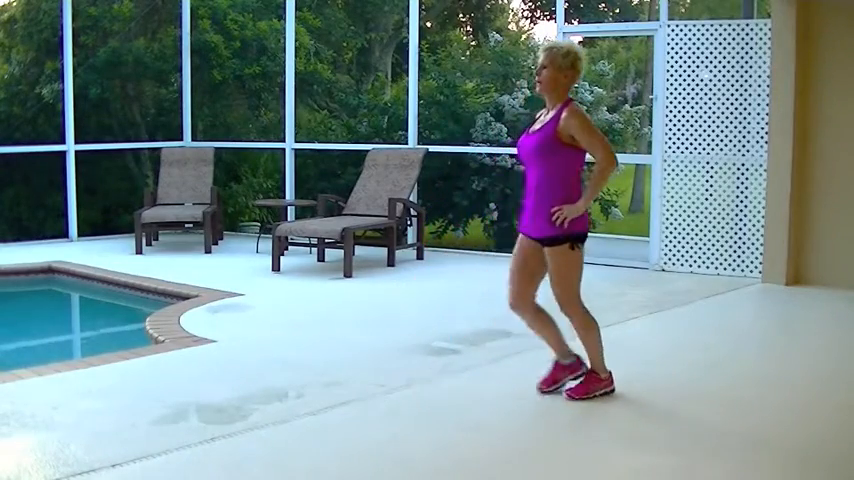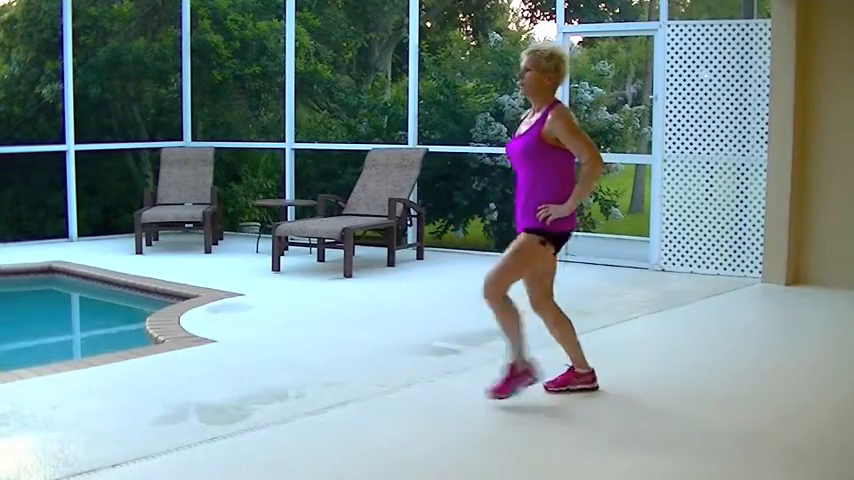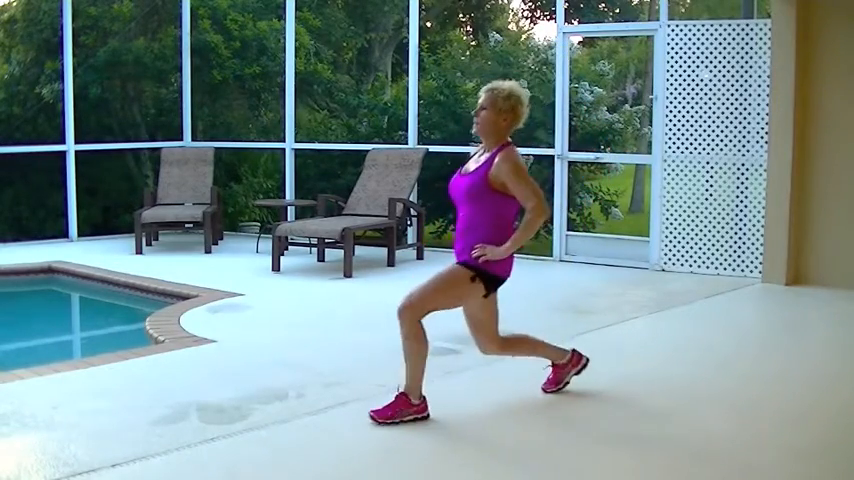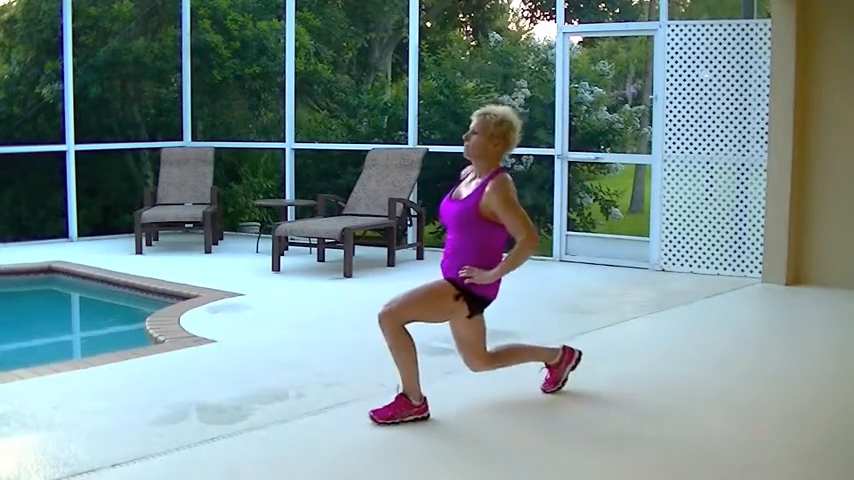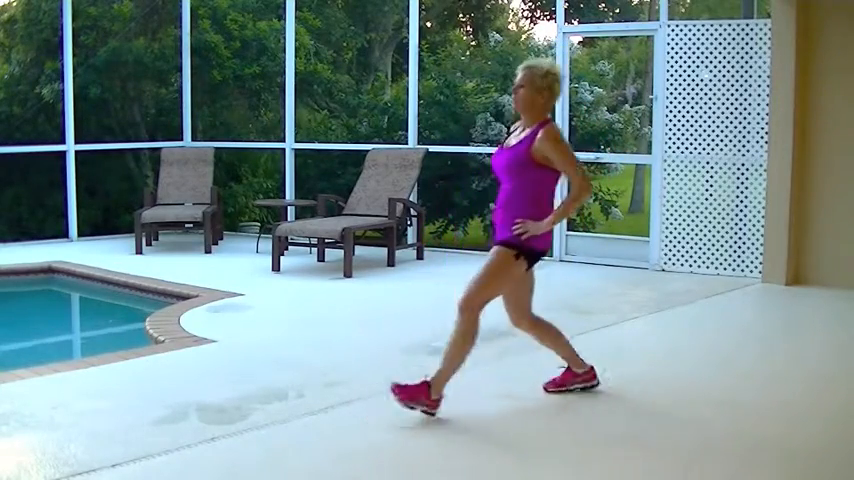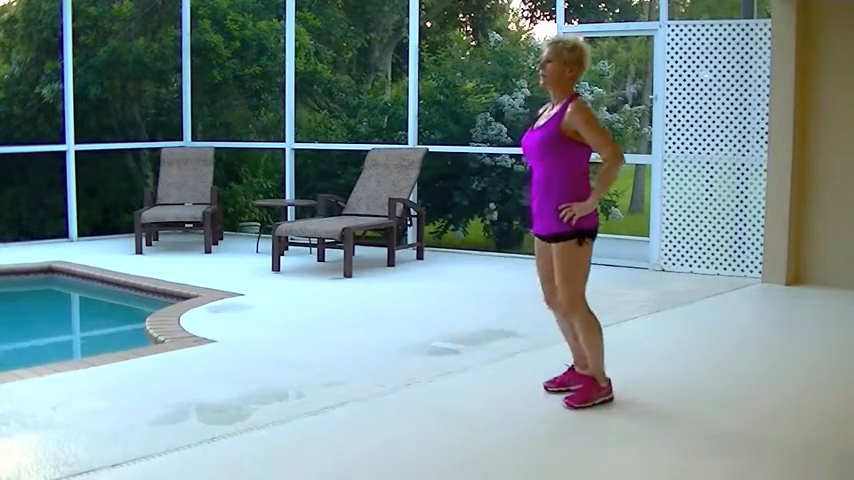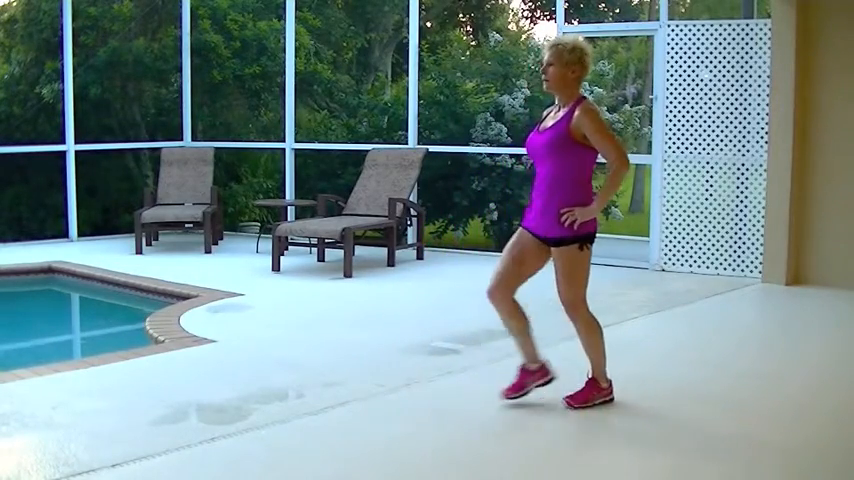
dt=0.4s
person 1, frame 1
left shoulder: (571, 115)
right shoulder: (543, 115)
left elbow: (607, 160)
left wrist: (581, 205)
left hip: (561, 226)
right hip: (532, 223)
left knee: (568, 304)
right knee: (519, 301)
left ankle: (601, 376)
right ankle: (567, 360)
person 1, frame 2
left shoulder: (555, 118)
right shoulder: (529, 117)
left elbow: (593, 162)
left wrist: (564, 207)
left hip: (547, 226)
right hip: (530, 222)
left knee: (493, 288)
right knee: (542, 303)
left ankle: (520, 365)
right ankle: (581, 371)
person 1, frame 3
left shoulder: (506, 160)
right shoulder: (479, 154)
left elbow: (539, 210)
left wrist: (505, 249)
left hip: (483, 265)
right hip: (469, 263)
left knee: (408, 311)
right knee: (491, 344)
left ankle: (413, 400)
right ankle: (566, 358)
person 1, frame 4
left shoulder: (497, 187)
right shoulder: (468, 174)
left elbow: (529, 239)
left wrist: (493, 274)
left hip: (471, 284)
right hip: (457, 280)
left knee: (390, 315)
right knee: (478, 361)
left ankle: (413, 401)
right ankle: (559, 356)
person 1, frame 5
left shoulder: (547, 136)
right shoulder: (519, 130)
left elbow: (582, 184)
left wrist: (548, 223)
left hip: (525, 240)
right hip: (511, 237)
left knee: (469, 305)
right knee: (520, 317)
left ankle: (434, 389)
right ankle: (581, 370)
person 1, frame 6
left shoulder: (576, 110)
right shoulder: (546, 111)
left elbow: (613, 156)
left wrist: (591, 202)
left hip: (571, 222)
right hip: (544, 220)
left knee: (572, 303)
right knee: (555, 301)
left ankle: (600, 383)
right ankle: (581, 368)
person 1, frame 7
left shoulder: (583, 114)
right shoulder: (549, 114)
left elbow: (619, 162)
left wrist: (594, 208)
left hip: (570, 225)
right hip: (537, 221)
left knee: (573, 306)
right knee: (498, 291)
left ankle: (600, 383)
right ankle: (534, 366)
